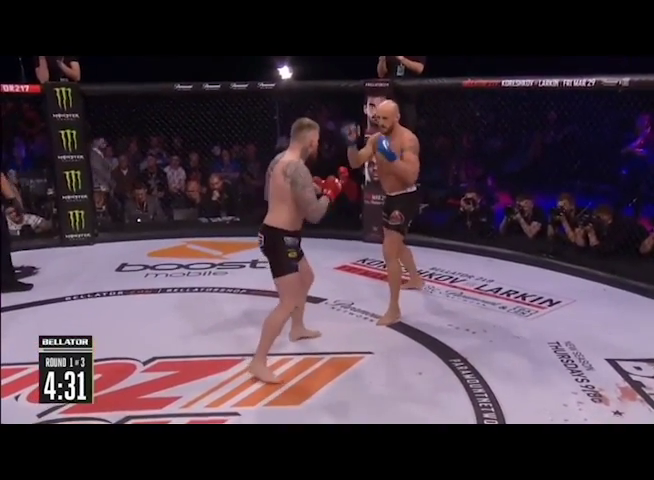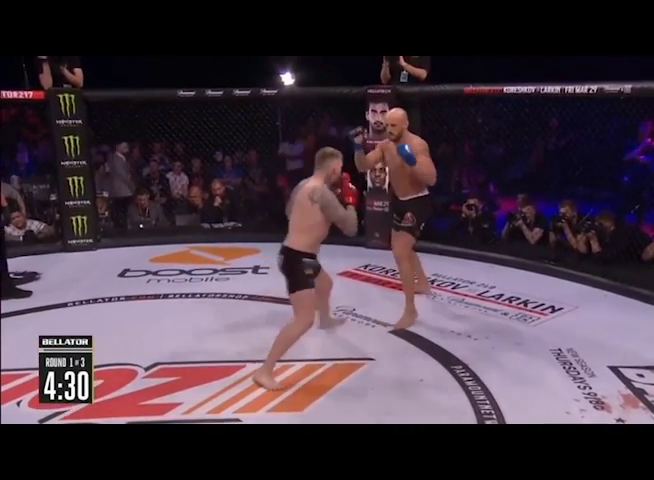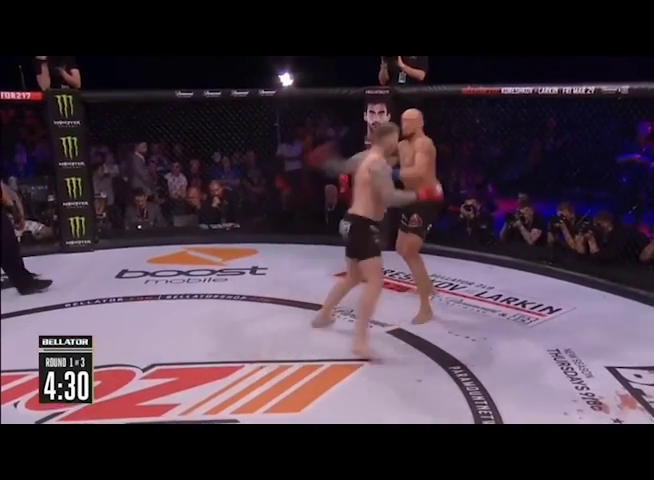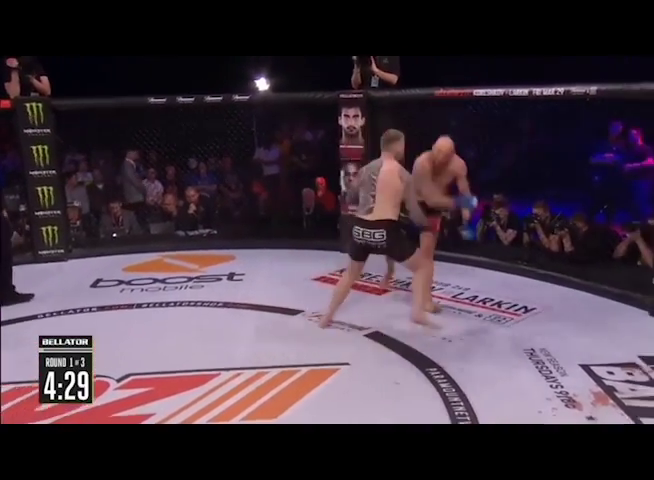
dt=0.4s
person 1, frame 1
left shoulder: (279, 160)
right shoulder: (297, 169)
right elbow: (314, 214)
right wrist: (329, 194)
left hip: (281, 234)
right hip: (279, 237)
left knee: (306, 277)
right knee: (289, 302)
left ankle: (298, 328)
right ankle: (259, 363)
person 1, frame 2
left shoulder: (304, 186)
right shoulder: (323, 194)
right elbow: (350, 228)
right wrist: (351, 201)
left hip: (299, 254)
right hip: (298, 259)
left knee: (325, 284)
right knee: (304, 319)
left ankle: (325, 320)
right ankle: (265, 371)
person 1, frame 3
left shoulder: (363, 159)
right shoulder: (380, 165)
right elbow: (389, 197)
right wrist: (421, 194)
left hip: (352, 224)
right hip: (362, 226)
left knee: (353, 276)
right knee: (374, 282)
left ankle: (323, 316)
right ankle: (360, 341)
person 1, frame 4
left shoulder: (366, 169)
right shoulder: (401, 173)
left hip: (361, 228)
right hip: (385, 230)
left knee: (351, 273)
right knee: (421, 266)
left ankle: (327, 316)
right ankle: (418, 312)
person 2, frame 1
left shoulder: (408, 140)
right shoulder: (376, 139)
left elbow: (411, 176)
right elbow: (355, 163)
left wrist: (391, 157)
right wrist: (351, 143)
left hip: (405, 198)
right hip: (390, 197)
left knee: (389, 252)
right knee: (397, 243)
left ankle: (394, 310)
right ankle: (416, 279)
person 2, frame 2
left shoulder: (417, 145)
right shoulder: (385, 145)
left elbow: (431, 179)
right elbow: (363, 167)
left wrist: (411, 162)
right wrist: (359, 147)
left hip: (418, 202)
right hip: (400, 201)
left knee: (401, 253)
right knee: (400, 247)
left ankle: (410, 311)
right ankle: (423, 283)
person 2, frame 3
left shoulder: (424, 144)
right shoulder: (402, 146)
left elbow: (418, 173)
right elbow: (400, 173)
left wrist: (395, 173)
left hip: (426, 203)
right hip: (411, 202)
left knee: (409, 252)
right knee: (402, 248)
left ankle: (425, 308)
right ankle: (426, 285)
person 2, frame 4
left shoulder: (458, 165)
right shoulder: (422, 164)
left elbow: (466, 195)
right elbow: (431, 198)
left wrist: (466, 222)
right wrist: (457, 203)
left hip: (433, 206)
left knee: (427, 250)
left ankle: (426, 298)
